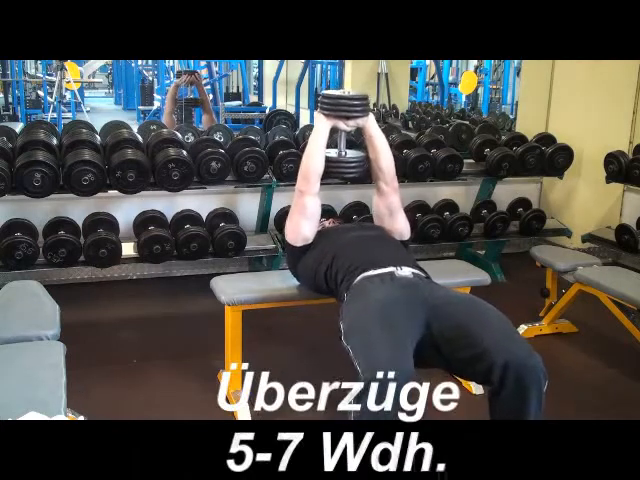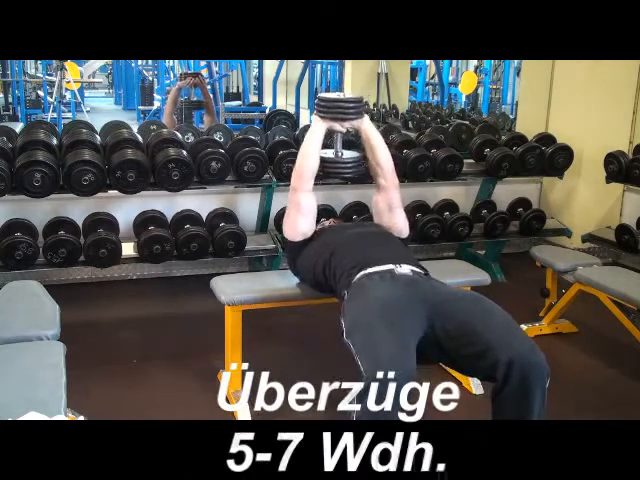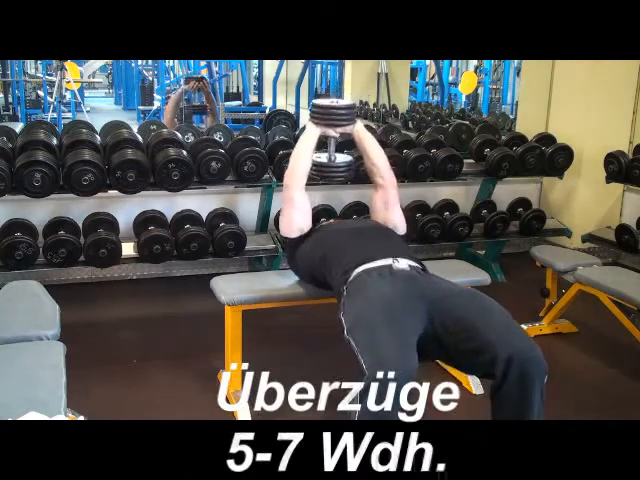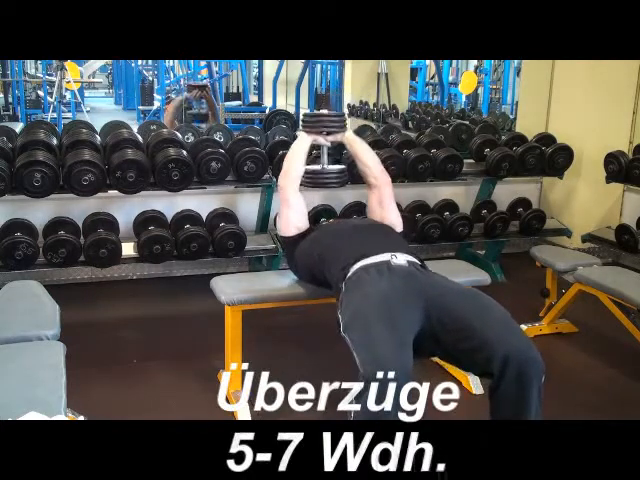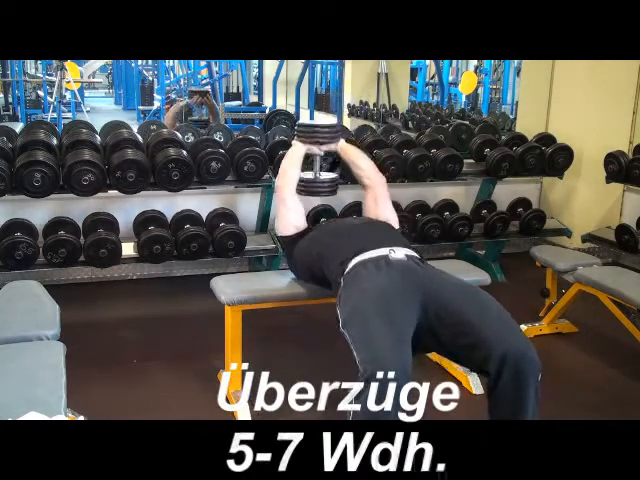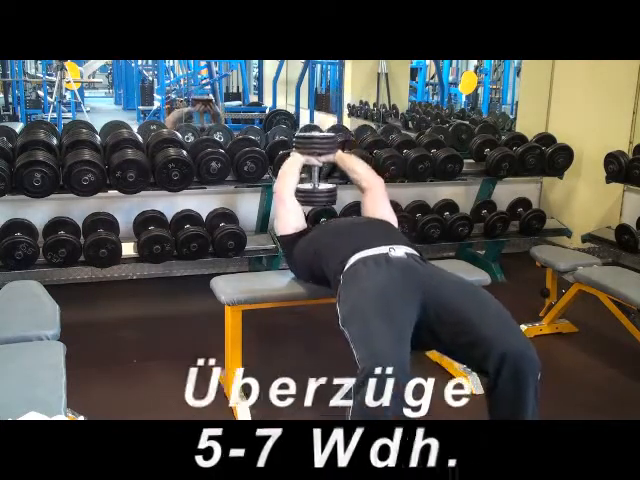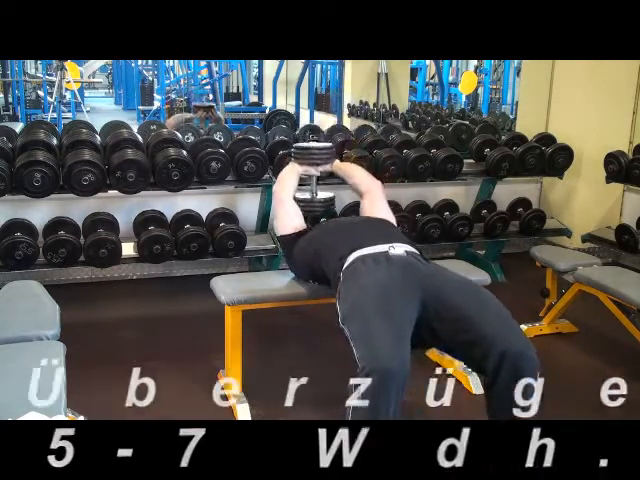
dt=0.3s
person 1, frame 1
left shoulder: (383, 234)
right shoulder: (307, 247)
left elbow: (387, 186)
right elbow: (307, 190)
left wrist: (368, 124)
right wrist: (323, 125)
left hip: (427, 288)
right hip: (371, 291)
left knee: (523, 365)
right knee: (385, 378)
person 1, frame 2
left shoulder: (384, 233)
right shoulder: (306, 246)
left elbow: (387, 183)
right elbow: (301, 187)
left wrist: (363, 125)
right wrist: (319, 126)
left hip: (428, 286)
right hip: (371, 288)
left knee: (526, 363)
right knee: (389, 375)
person 1, frame 3
left shoulder: (381, 228)
right shoulder: (307, 246)
left elbow: (385, 182)
right elbow: (293, 187)
left wrist: (356, 129)
right wrist: (313, 130)
left hip: (426, 282)
right hip: (370, 285)
left knee: (524, 360)
right knee: (390, 374)
person 1, frame 4
left shoulder: (381, 227)
right shoulder: (305, 245)
left elbow: (379, 181)
right elbow: (287, 187)
left wrist: (346, 136)
right wrist: (305, 138)
left hip: (423, 278)
left knee: (521, 359)
right knee: (386, 374)
person 1, frame 5
left shoulder: (378, 224)
right shoulder: (304, 246)
left elbow: (375, 181)
right elbow: (285, 191)
left wrist: (339, 144)
right wrist: (300, 147)
left hip: (423, 273)
left knee: (518, 357)
right knee: (386, 373)
person 1, frame 6
left shoulder: (376, 224)
right shoulder: (304, 245)
left elbow: (373, 184)
right elbow: (283, 192)
left wrist: (337, 155)
right wrist: (298, 158)
left hip: (422, 270)
left knee: (517, 357)
right knee: (384, 370)
person 1, frame 7
left shoulder: (372, 222)
right shoulder: (304, 245)
left elbow: (372, 187)
right elbow: (282, 195)
left wrist: (334, 165)
right wrist: (297, 167)
left hip: (422, 268)
left knee: (516, 356)
right knee: (384, 368)
